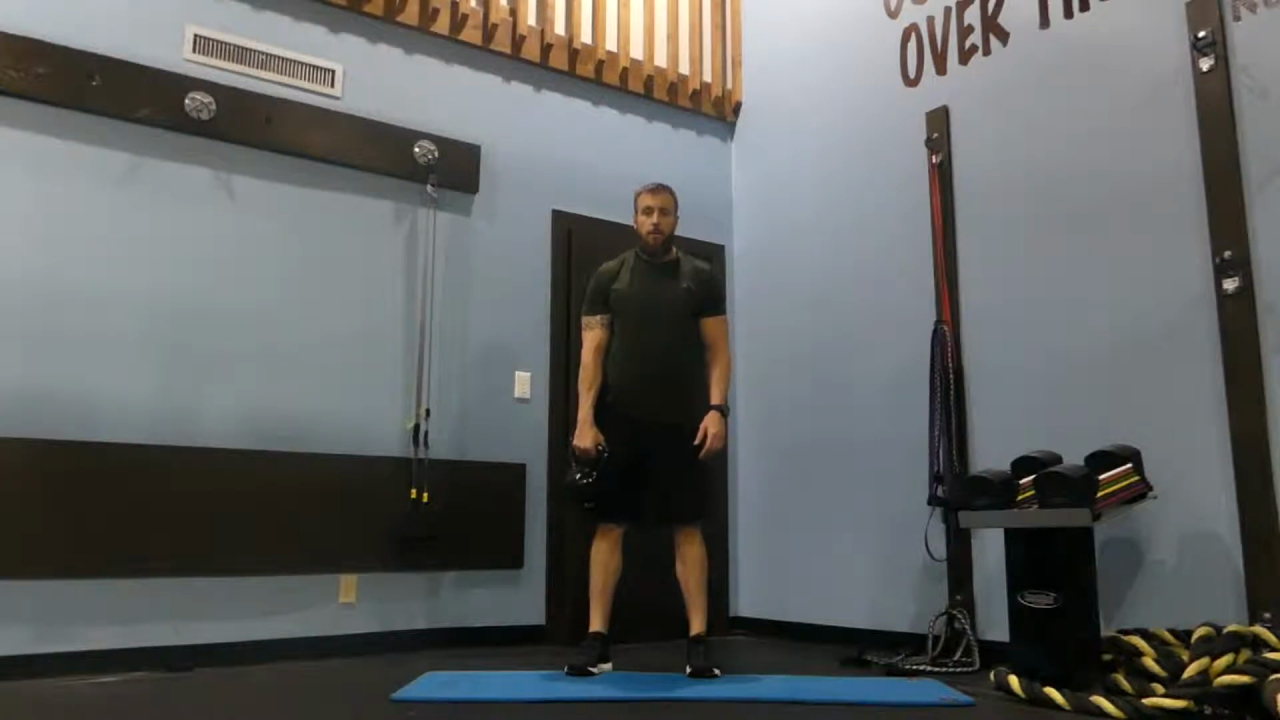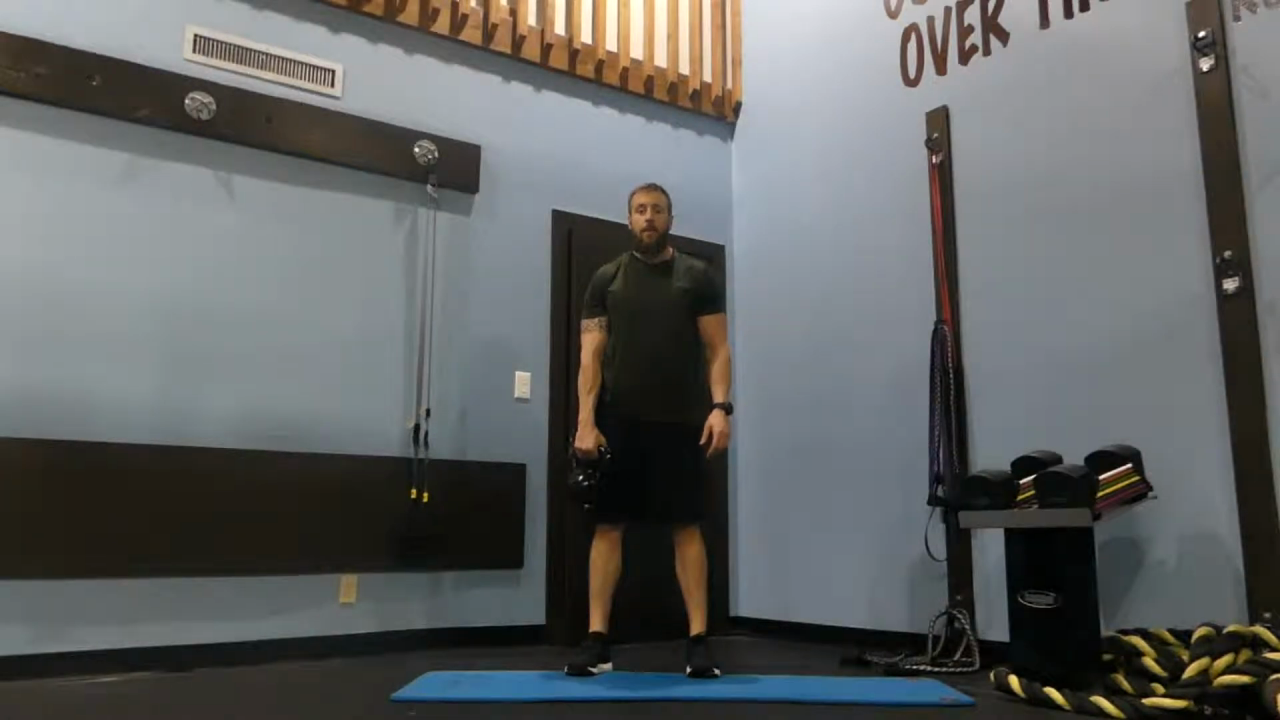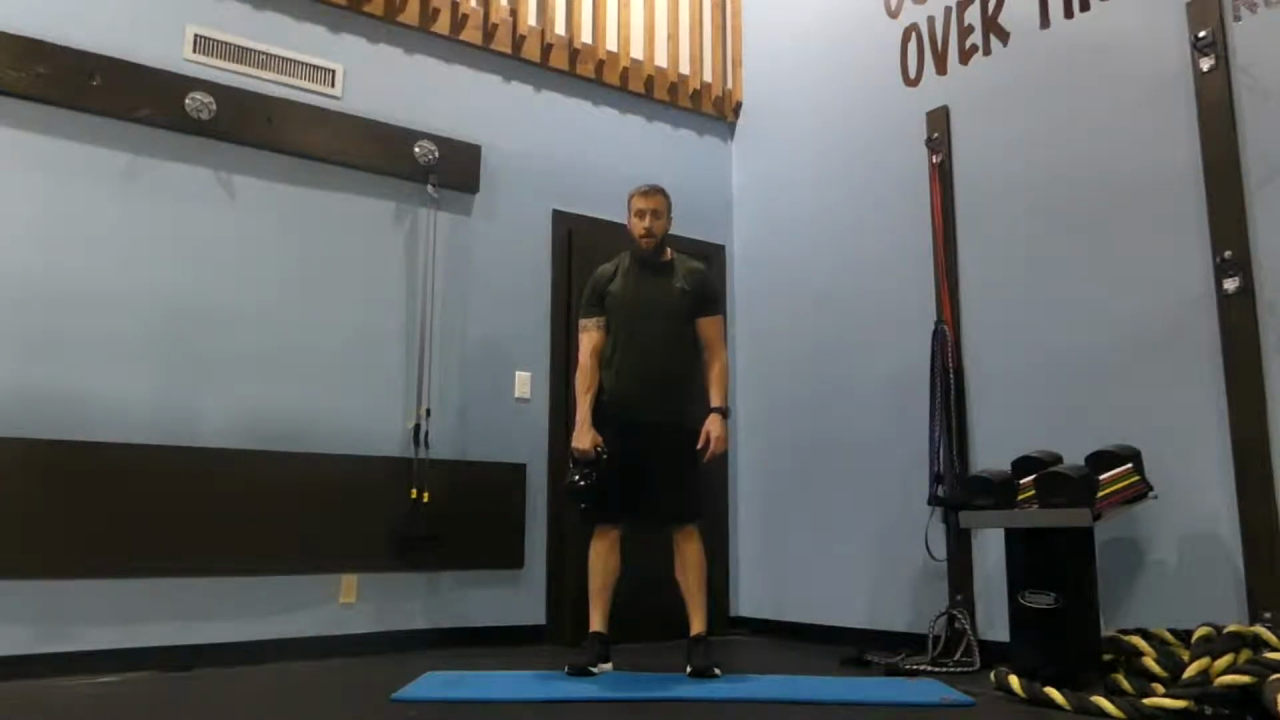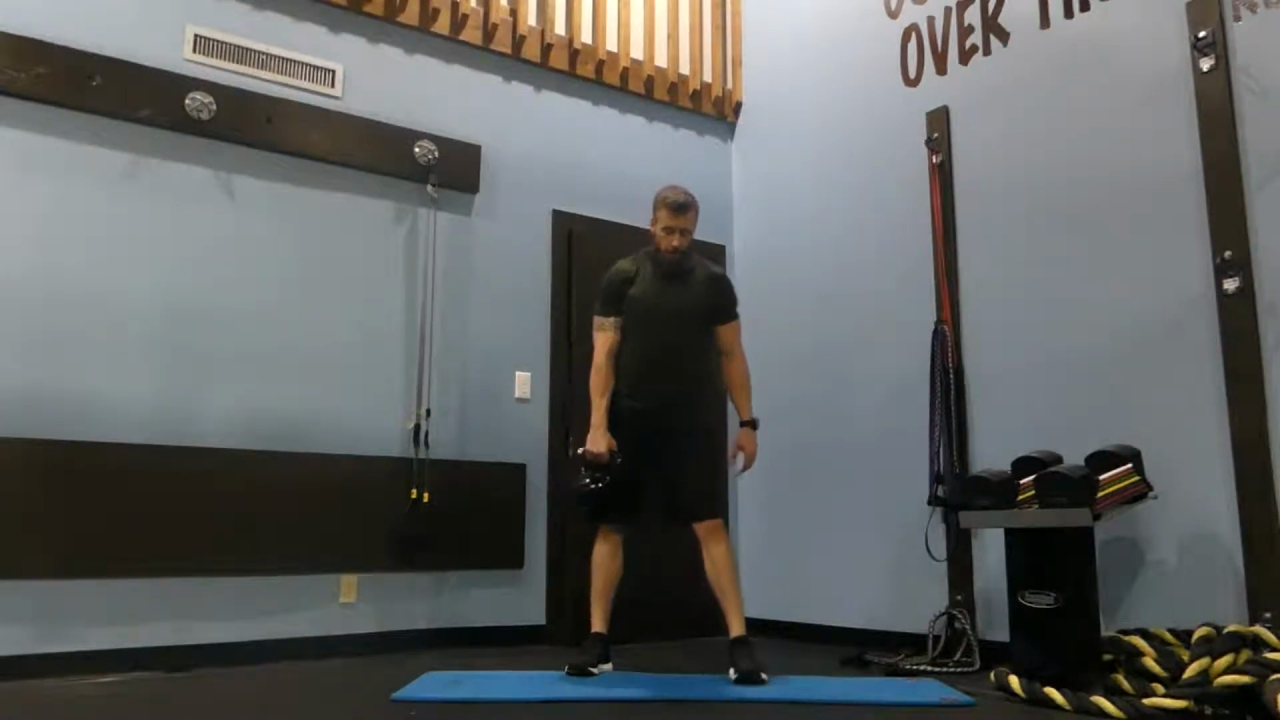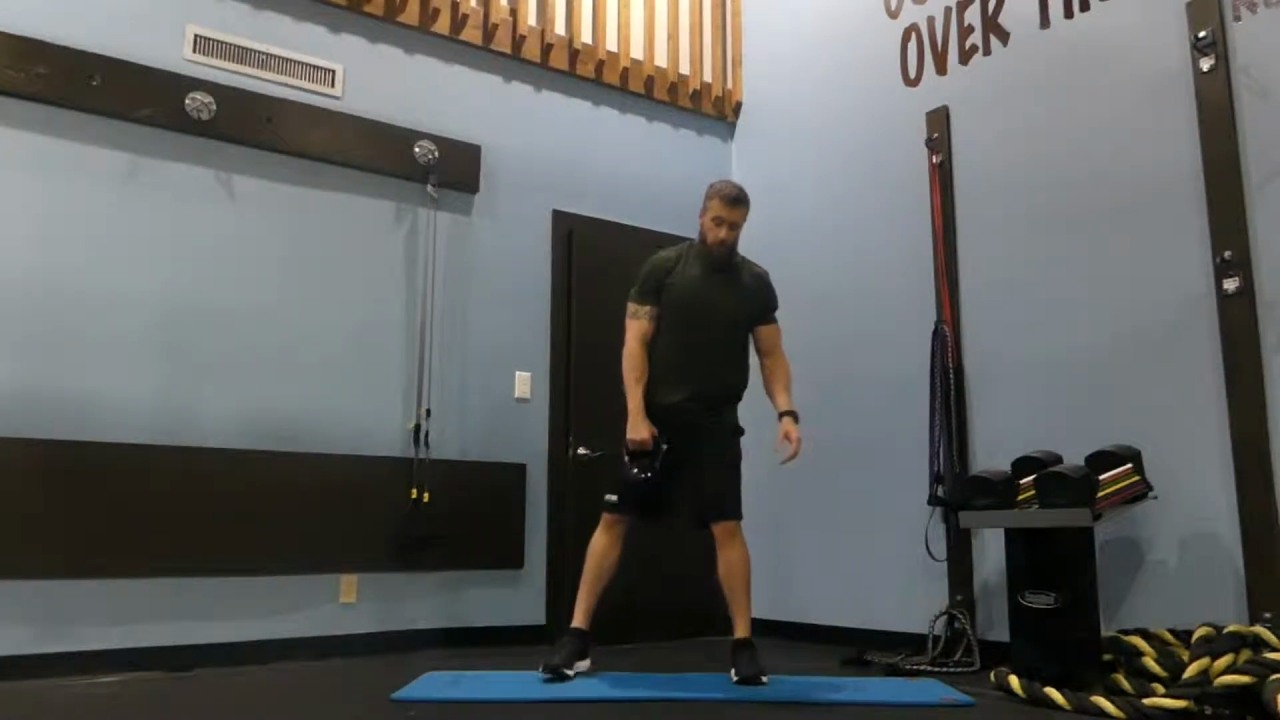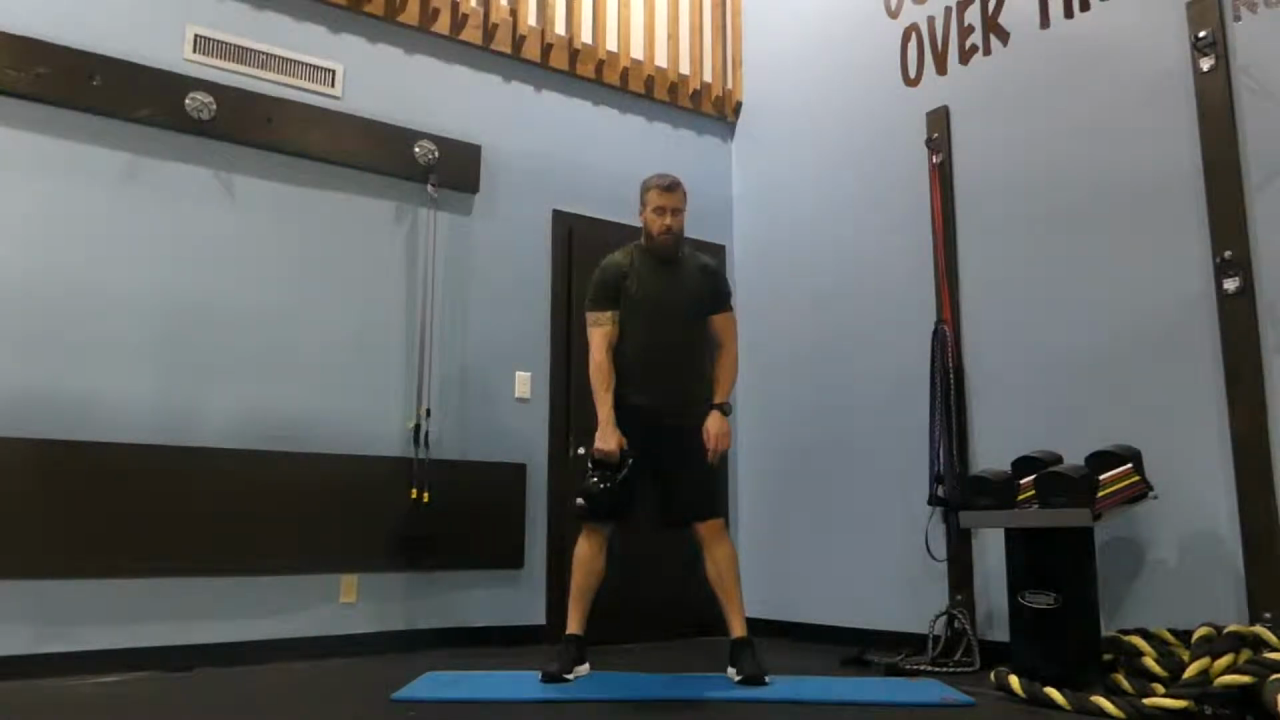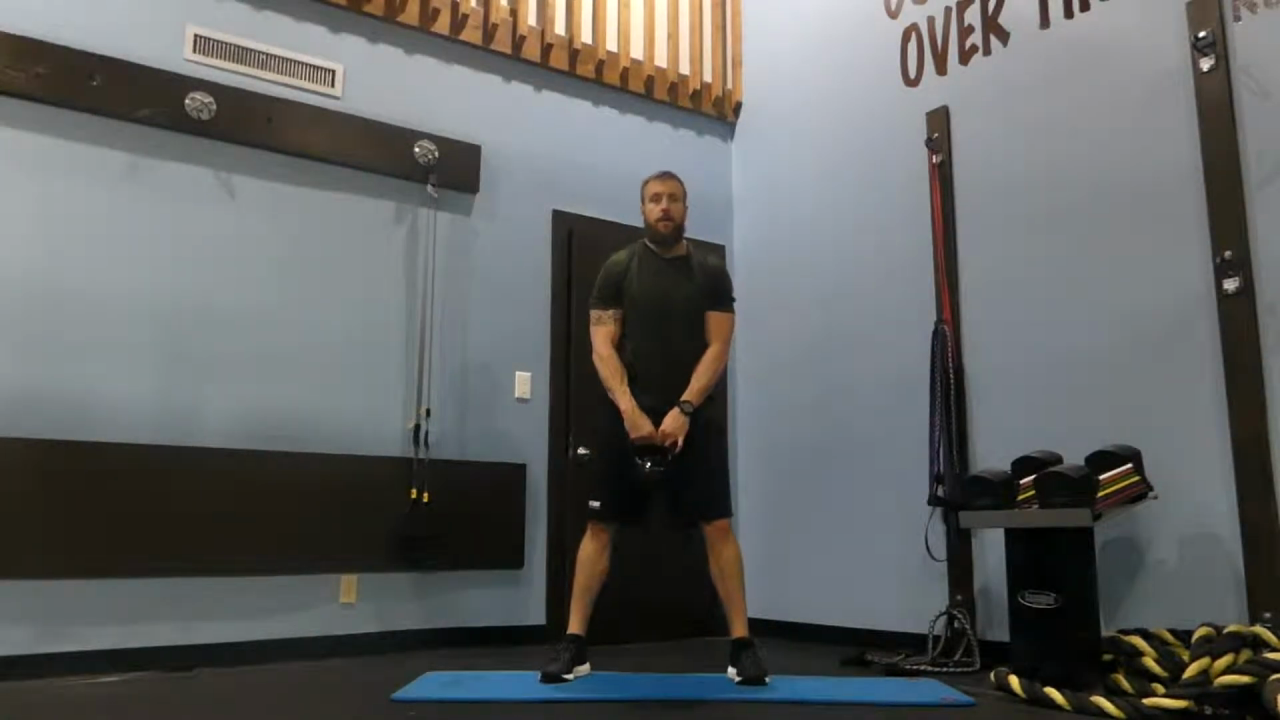
dt=0.7s
person 1, frame 1
left shoulder: (701, 278)
right shoulder: (609, 277)
left elbow: (718, 350)
right elbow: (593, 351)
left wrist: (716, 409)
right wrist: (585, 420)
left hip: (681, 424)
right hip: (619, 422)
left knee: (687, 528)
right knee: (609, 526)
left ankle: (698, 640)
right ankle: (597, 639)
person 1, frame 2
left shoulder: (697, 276)
right shoulder: (607, 279)
left elbow: (717, 348)
right elbow: (591, 355)
left wrist: (720, 406)
right wrist: (586, 422)
left hip: (680, 423)
right hip: (618, 423)
left knee: (687, 528)
right knee: (608, 527)
left ankle: (698, 640)
right ankle: (597, 640)
person 1, frame 3
left shoulder: (695, 277)
right shoulder: (606, 278)
left elbow: (714, 351)
right elbow: (589, 354)
left wrist: (716, 411)
right wrist: (583, 422)
left hip: (678, 424)
right hip: (616, 423)
left knee: (685, 528)
right knee: (606, 527)
left ankle: (699, 640)
right ankle: (598, 640)
person 1, frame 4
left shoulder: (713, 281)
right shoulder: (621, 278)
left elbow: (731, 356)
right elbow: (603, 356)
left wrist: (747, 422)
right wrist: (598, 426)
left hip: (691, 424)
right hip: (628, 423)
left knee: (710, 528)
right knee: (609, 528)
left ankle: (740, 644)
right ankle: (597, 643)
person 1, frame 5
left shoulder: (755, 283)
right shoulder: (663, 267)
left elbow: (771, 355)
right elbow: (636, 343)
left wrist: (786, 412)
right wrist: (636, 415)
left hip: (714, 424)
right hip: (654, 417)
left knee: (726, 528)
right knee: (614, 519)
left ankle: (743, 646)
right ankle: (577, 638)
person 1, frame 6
left shoulder: (707, 272)
right shoulder: (614, 270)
left elbow: (725, 345)
right elbow: (600, 350)
left wrist: (721, 408)
right wrist: (606, 423)
left hip: (688, 422)
right hip: (625, 421)
left knee: (711, 527)
right knee: (595, 526)
left ankle: (740, 644)
right ankle: (573, 644)
person 1, frame 7
left shoulder: (711, 272)
right shoulder: (618, 269)
left elbow: (717, 348)
right elbow: (603, 346)
left wrist: (683, 410)
right wrist: (631, 411)
left hip: (694, 419)
right hip: (629, 419)
left knee: (717, 527)
right knee: (600, 526)
left ankle: (741, 645)
right ankle: (574, 644)
